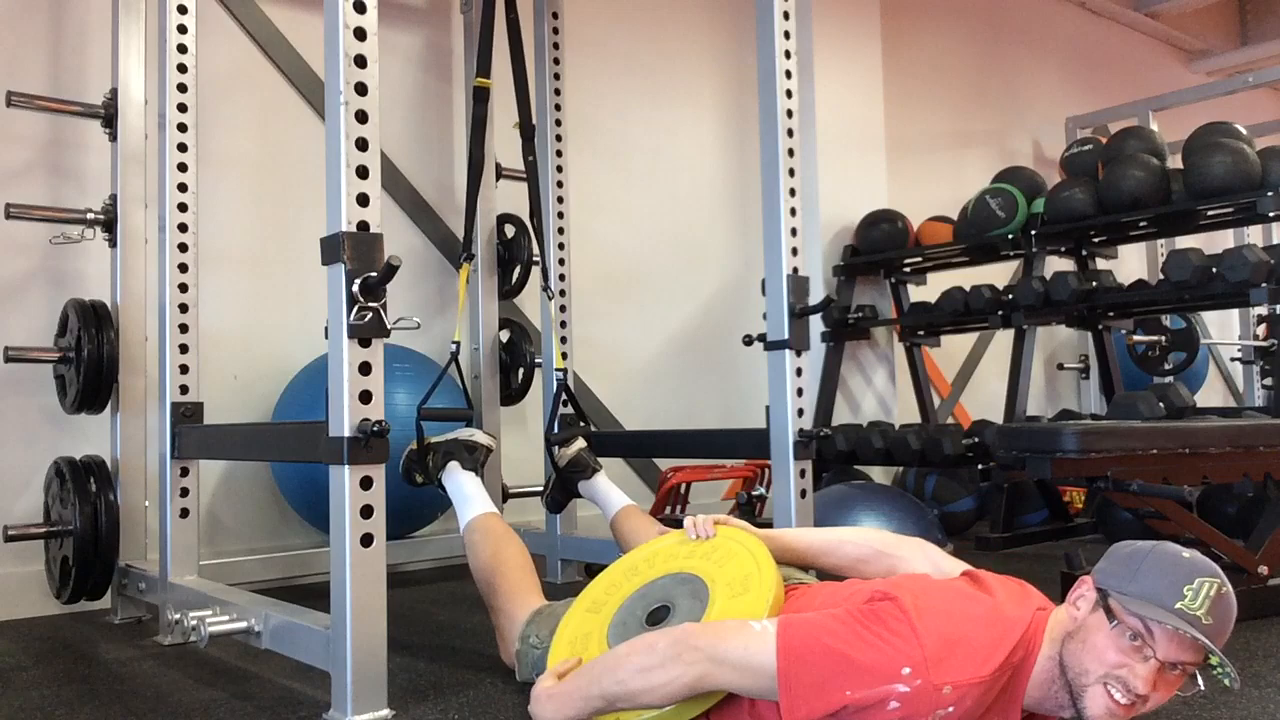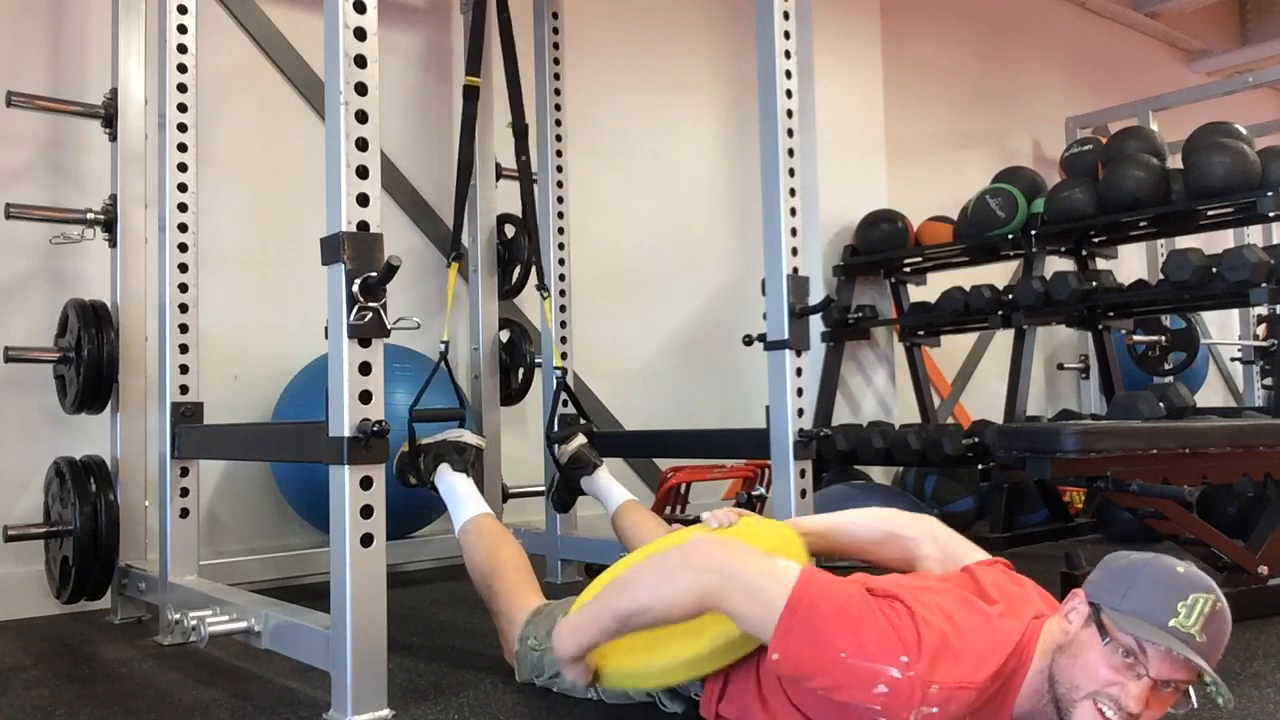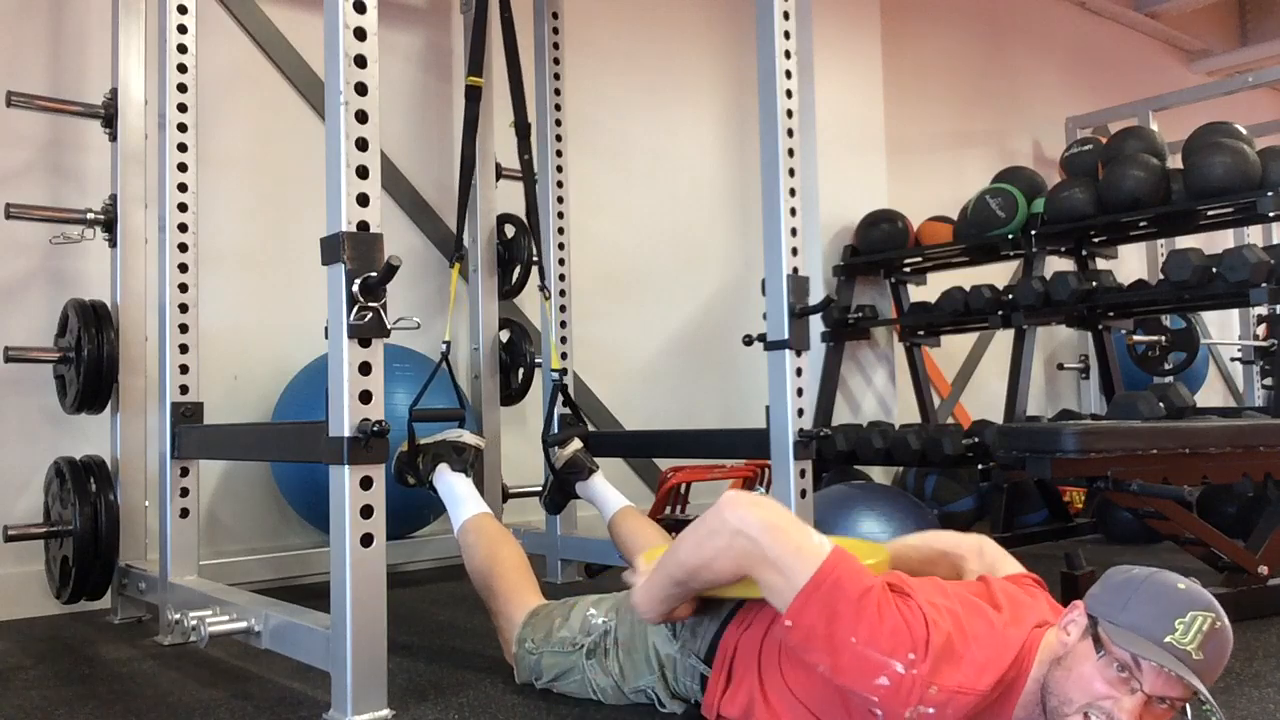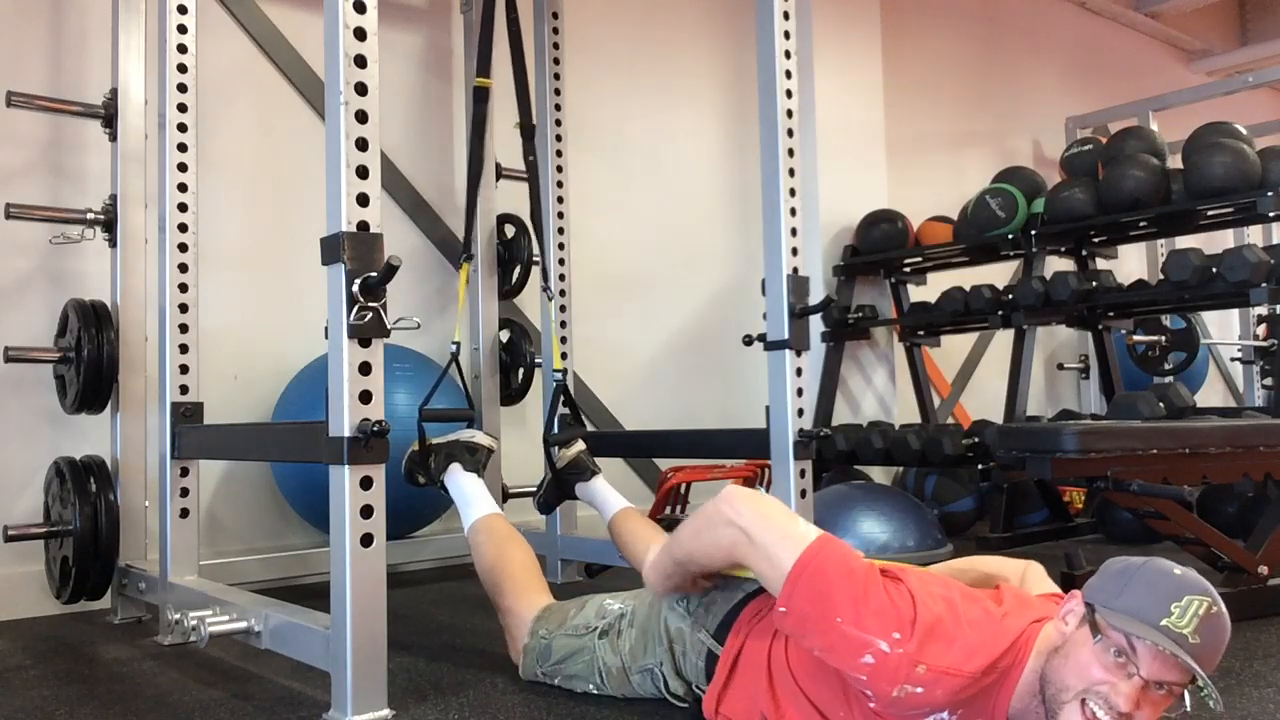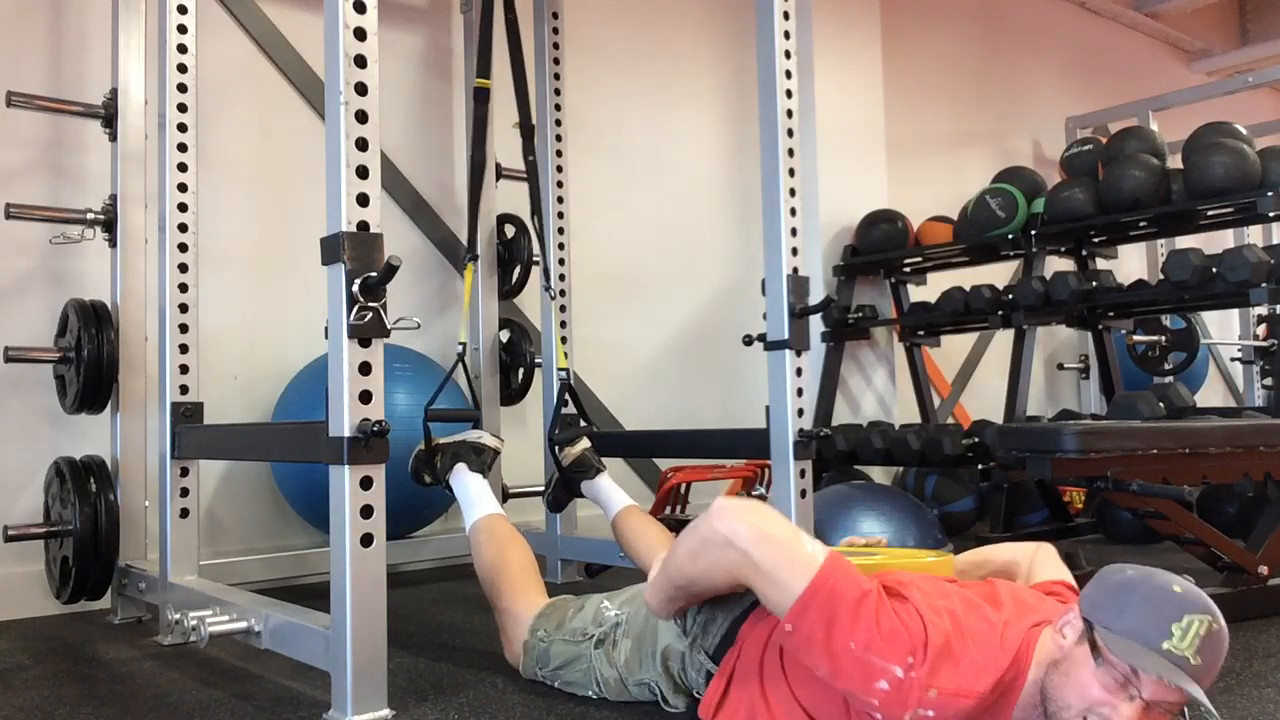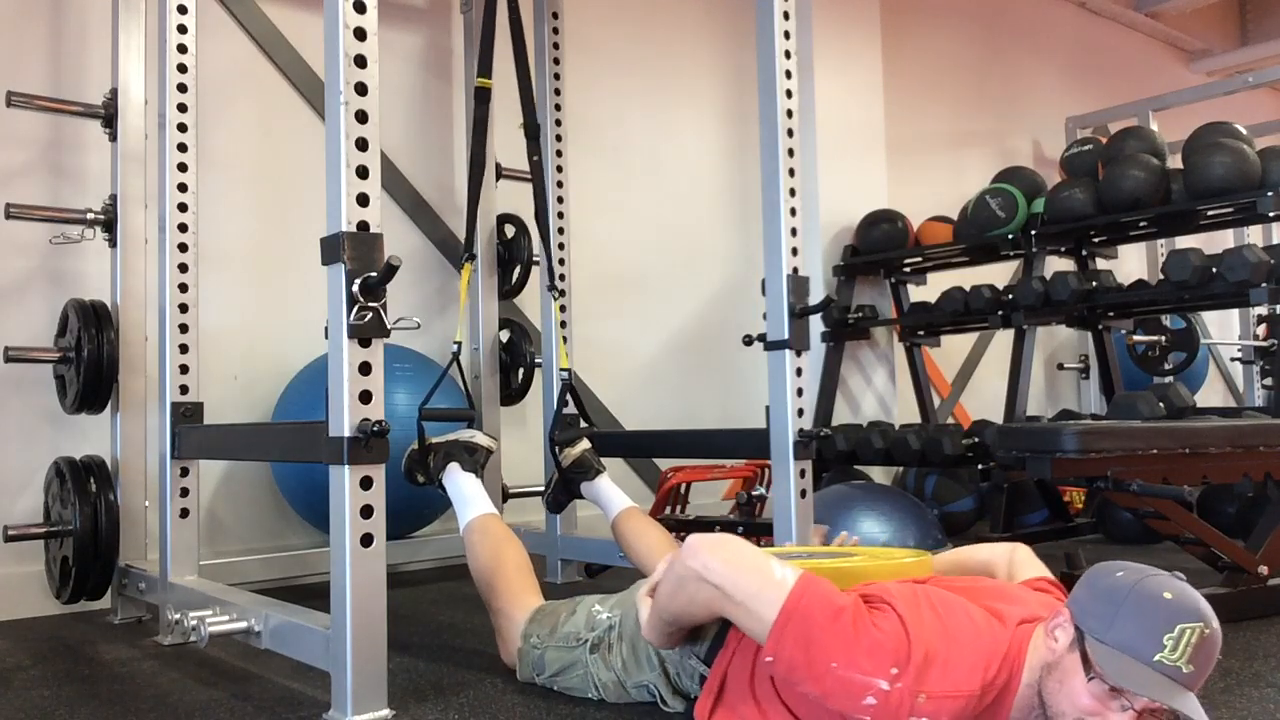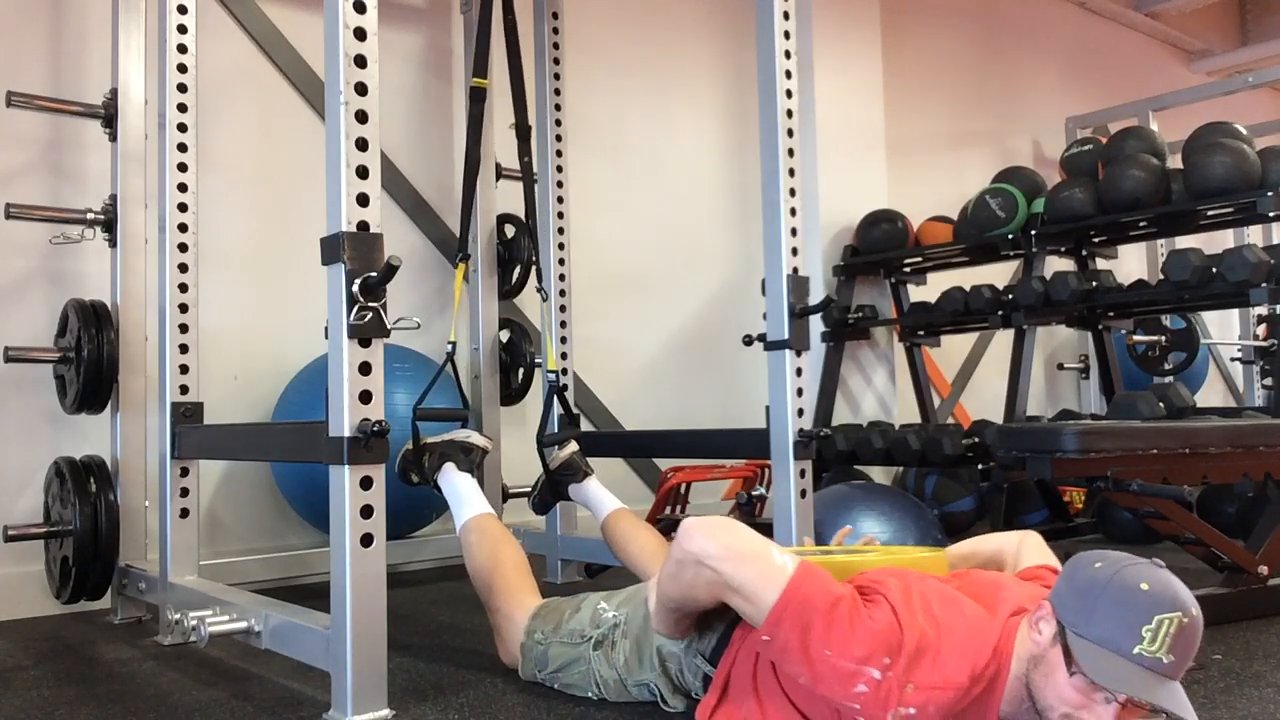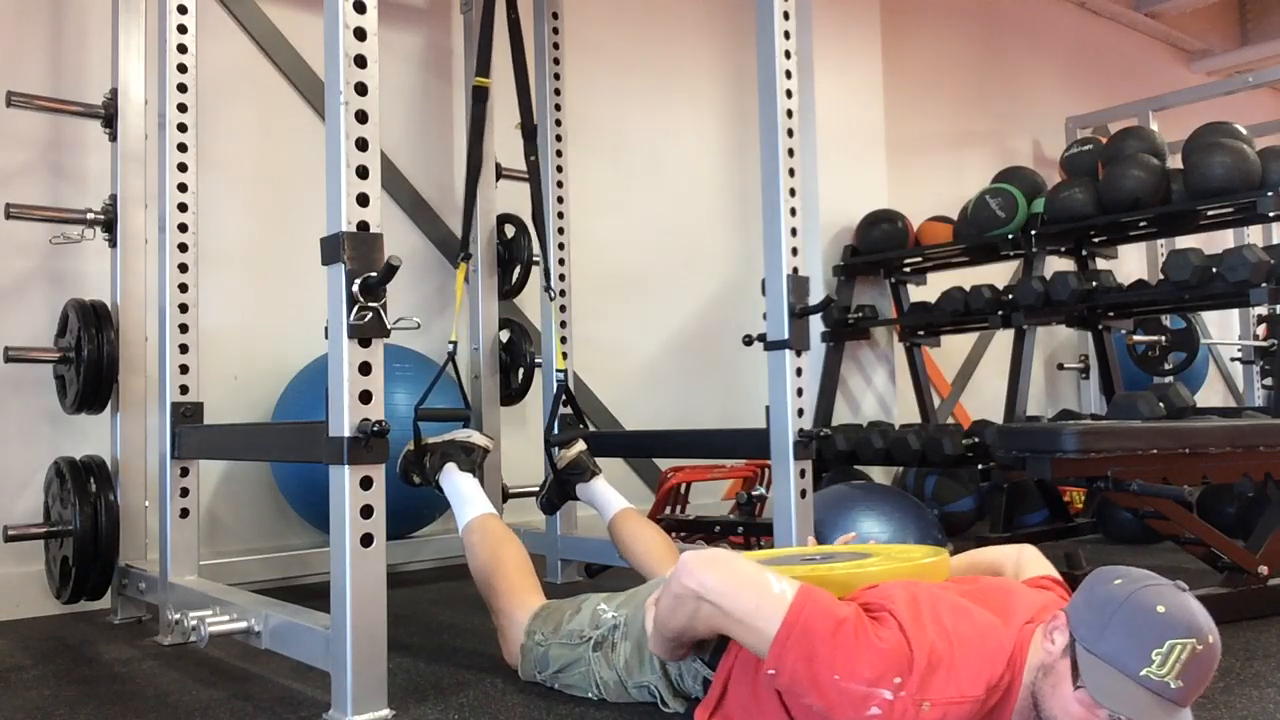
dt=0.4s
person 1, frame 1
left shoulder: (1029, 614)
left elbow: (894, 551)
left wrist: (762, 541)
left hip: (770, 604)
right hip: (702, 630)
right knee: (526, 635)
left ankle: (586, 472)
right ankle: (461, 473)
person 1, frame 2
left shoulder: (1034, 615)
left elbow: (913, 530)
right elbow: (712, 566)
left wrist: (786, 535)
right wrist: (575, 638)
left hip: (760, 602)
left knee: (669, 554)
right knee: (531, 636)
left ankle: (588, 467)
right ankle: (453, 473)
person 1, frame 3
left shoulder: (1040, 620)
left elbow: (974, 548)
right elbow: (745, 519)
left wrist: (872, 565)
right wrist: (654, 598)
left hip: (765, 619)
left knee: (678, 569)
right knee: (528, 635)
left ankle: (583, 471)
right ankle: (451, 473)
person 1, frame 4
left shoulder: (1063, 645)
right shoulder: (920, 648)
left elbow: (1023, 571)
right elbow: (741, 511)
right wrist: (665, 574)
left hip: (777, 616)
right hip: (711, 634)
left knee: (672, 566)
right knee: (534, 637)
left ankle: (581, 476)
right ankle: (462, 473)
person 1, frame 5
left shoulder: (1058, 617)
left elbow: (1037, 555)
right elbow: (735, 524)
right wrist: (664, 591)
left hip: (771, 622)
right hip: (705, 648)
left knee: (686, 567)
right knee: (530, 635)
left ankle: (591, 474)
right ankle: (467, 474)
person 1, frame 6
left shoulder: (1052, 617)
left elbow: (1010, 555)
right elbow: (713, 558)
right wrist: (660, 619)
left hip: (766, 611)
left knee: (674, 572)
right knee: (525, 637)
left ankle: (588, 474)
right ankle: (460, 473)
person 1, frame 7
left shoulder: (1050, 605)
left elbow: (1024, 543)
right elbow: (708, 544)
right wrist: (673, 620)
left hip: (757, 609)
right hip: (705, 649)
left knee: (666, 571)
right knee: (525, 638)
left ankle: (577, 478)
right ankle: (458, 475)
person 1, frame 8
left shoulder: (1061, 618)
left elbow: (1023, 556)
right elbow: (708, 580)
right wrist: (661, 632)
left hip: (782, 591)
left knee: (667, 571)
right knee: (528, 639)
left ankle: (583, 475)
right ankle: (458, 473)
